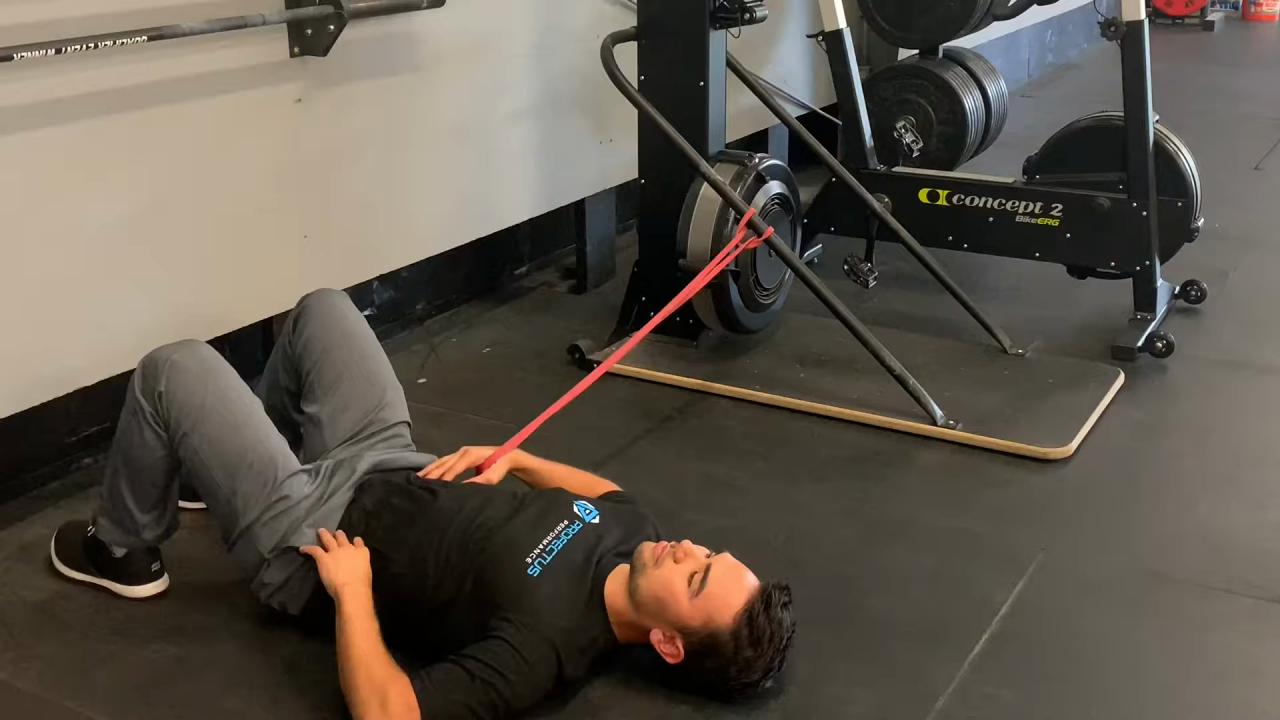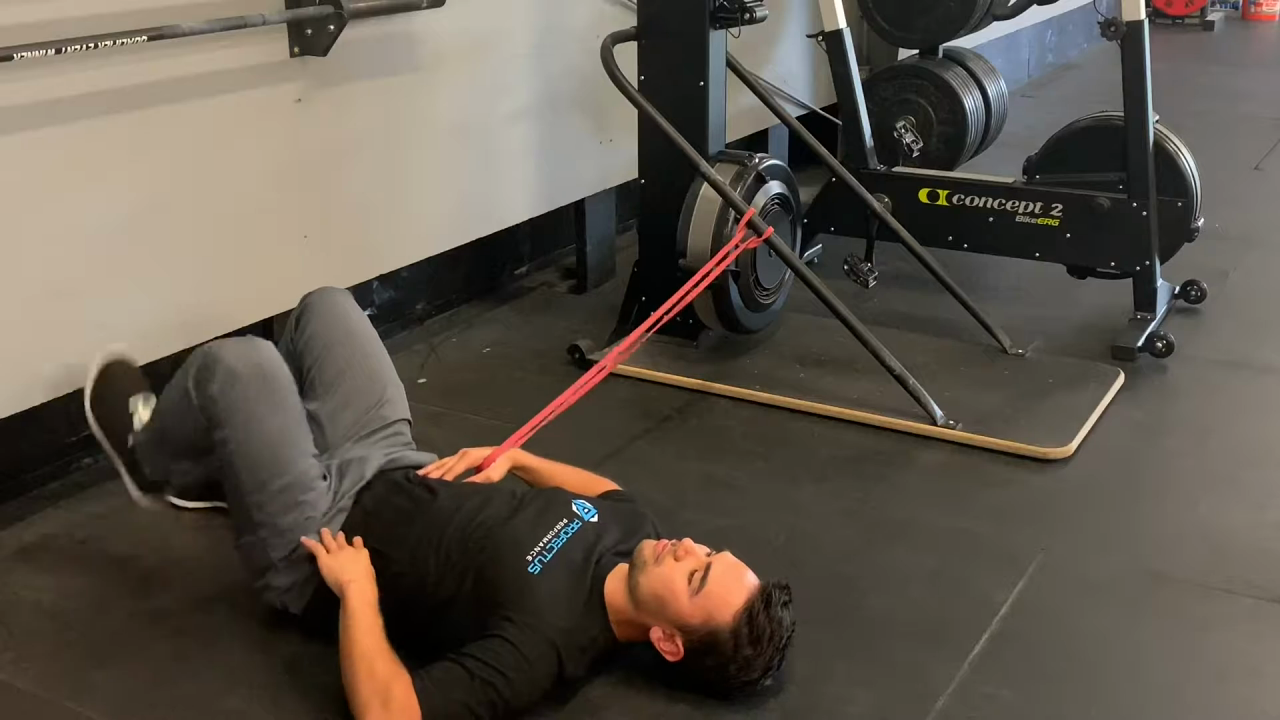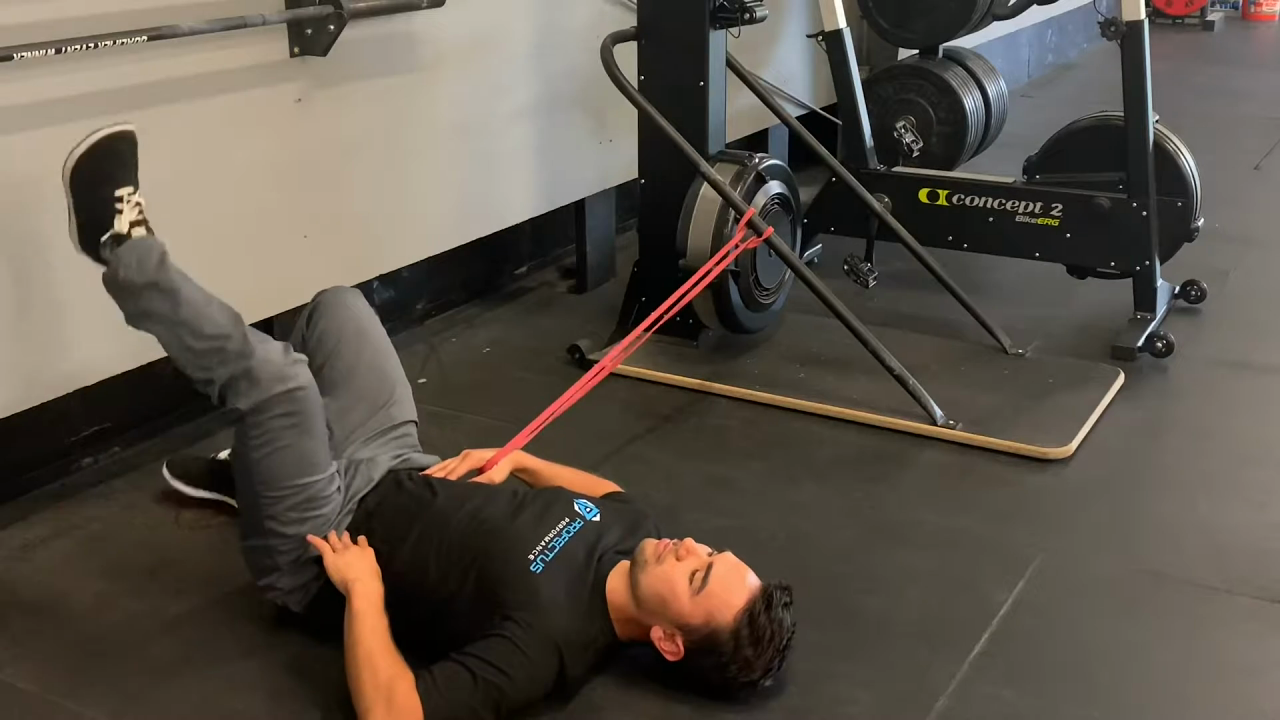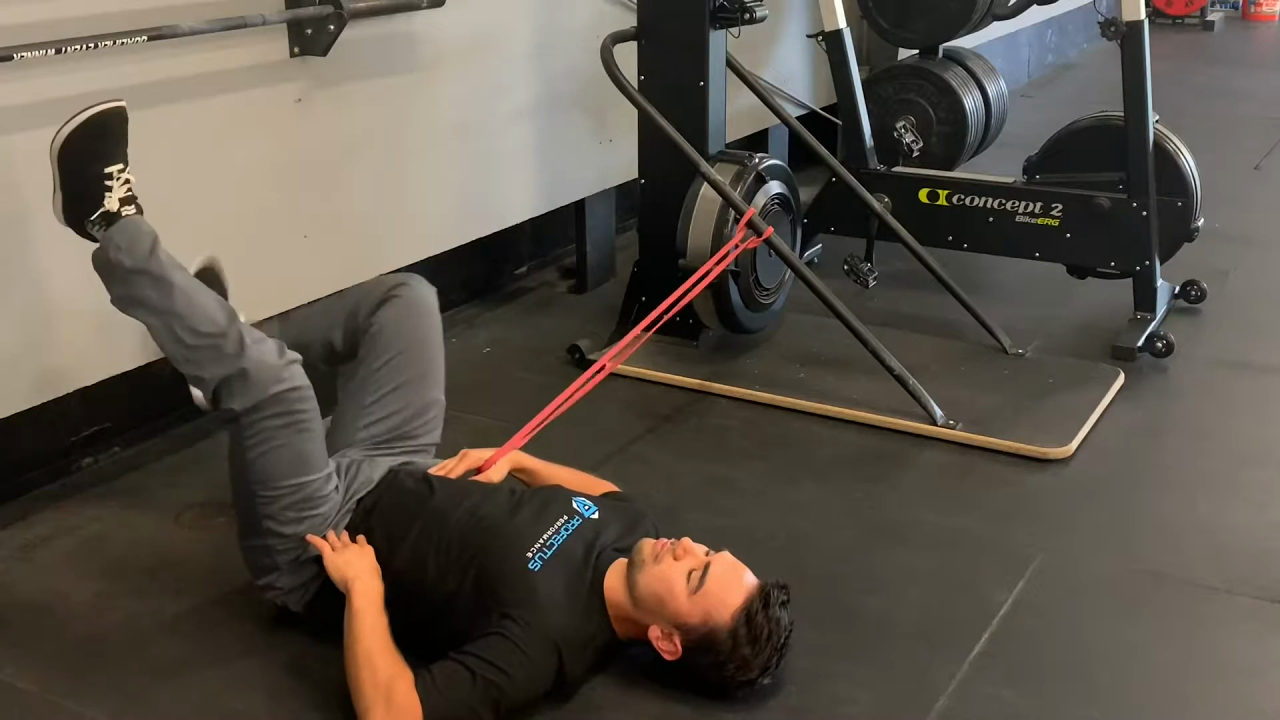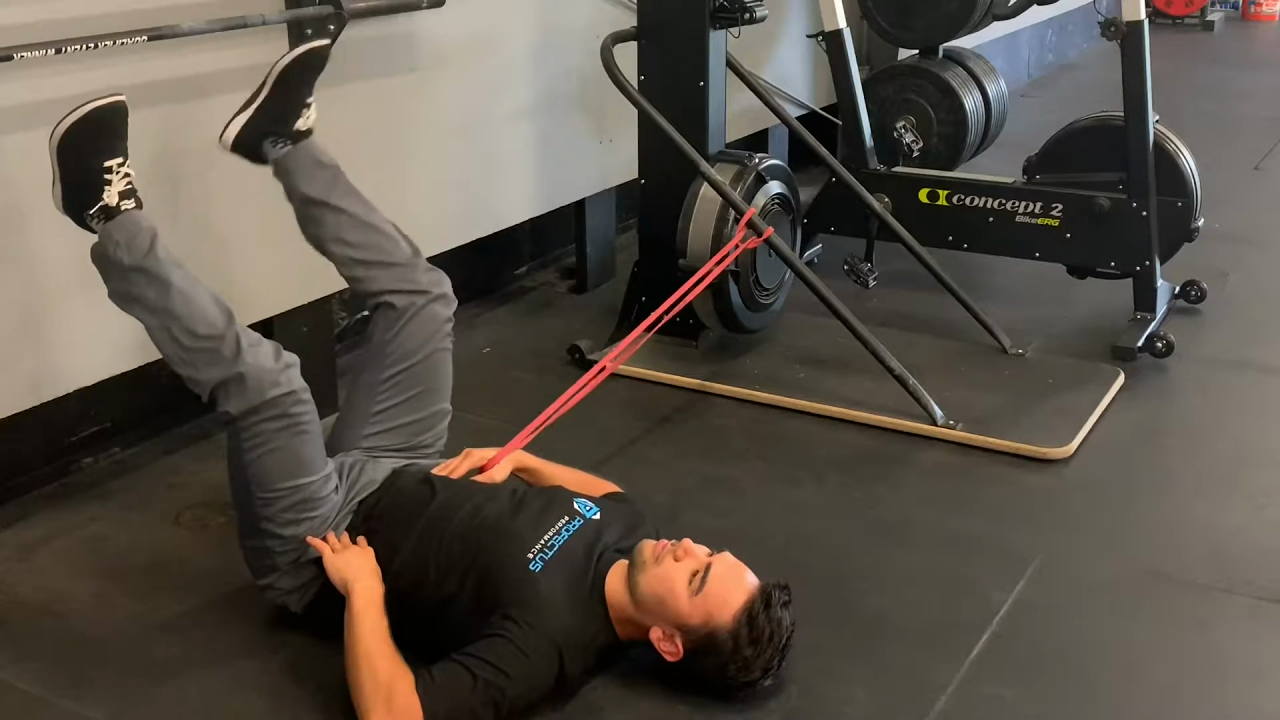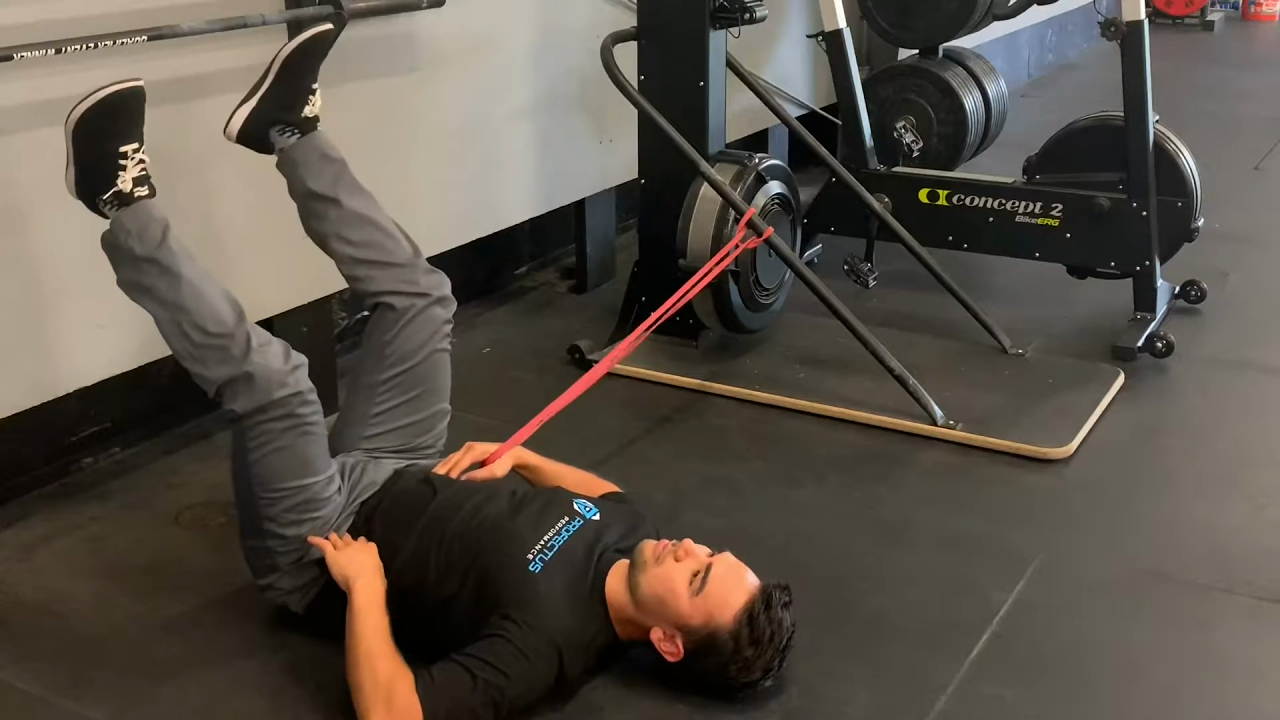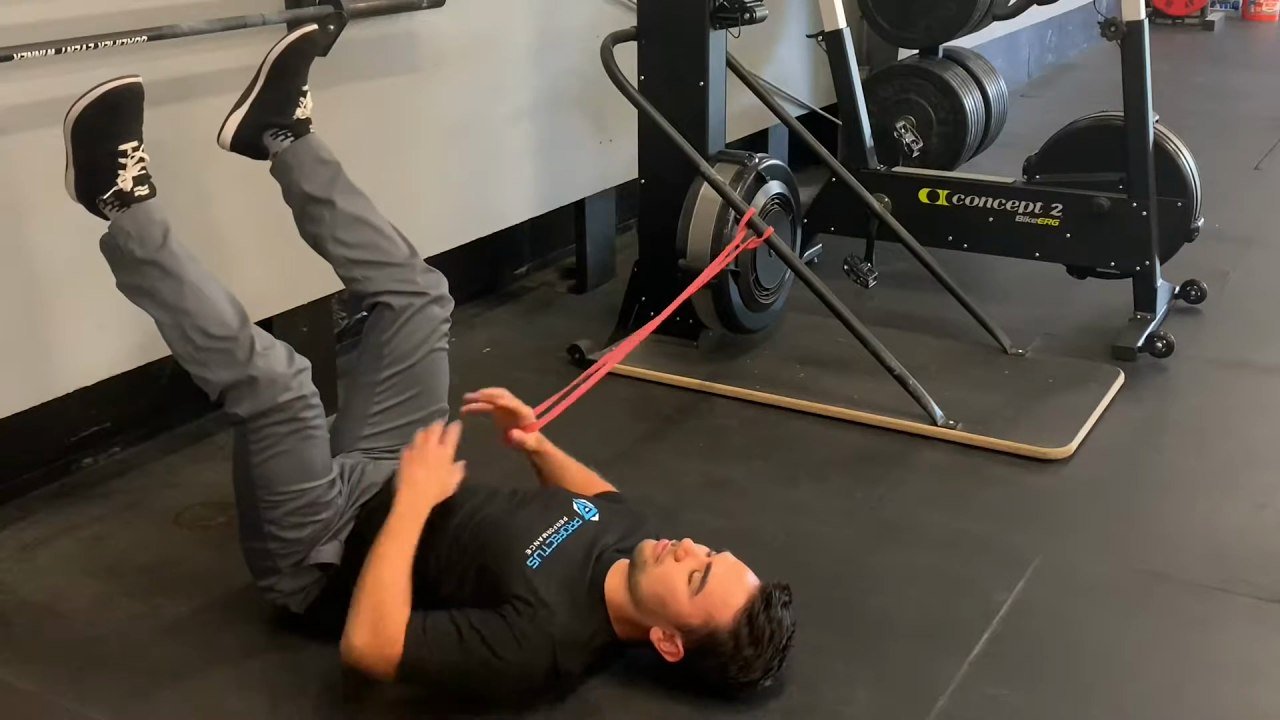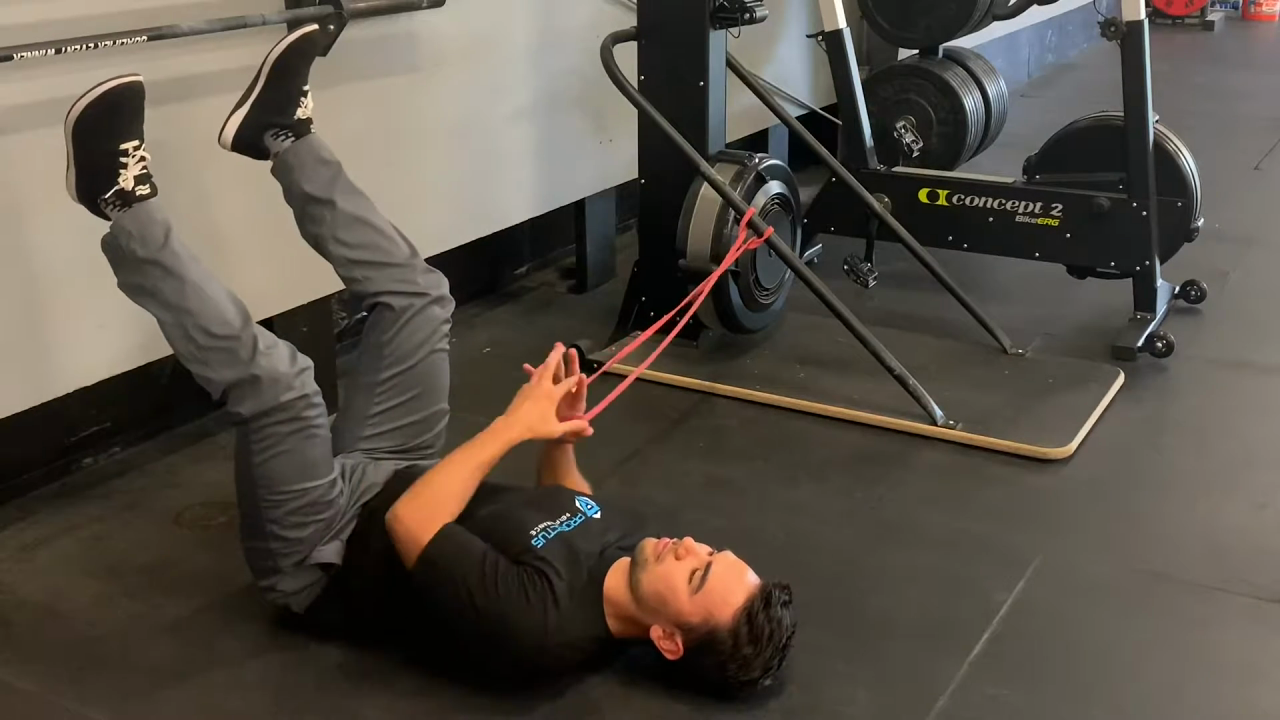
dt=0.3s
person 1, frame 1
left shoulder: (544, 640)
right shoulder: (628, 536)
right elbow: (599, 485)
left wrist: (352, 590)
right wrist: (510, 458)
left hip: (309, 538)
right hip: (390, 474)
left knee: (176, 372)
right knee: (322, 308)
left ankle: (123, 547)
right ankle: (266, 435)
person 1, frame 2
left shoulder: (546, 639)
right shoulder: (629, 534)
right elbow: (601, 485)
left wrist: (356, 588)
right wrist: (514, 459)
left hip: (317, 543)
right hip: (392, 473)
left knee: (237, 365)
right knee: (325, 308)
left ankle: (153, 456)
right ankle: (232, 461)
person 1, frame 3
left shoulder: (550, 639)
right shoulder: (630, 535)
right elbow: (598, 490)
left wrist: (362, 588)
right wrist: (515, 461)
left hip: (322, 549)
right hip: (394, 478)
left knee: (271, 372)
right knee: (334, 308)
left ankle: (124, 246)
right ankle: (244, 470)
person 1, frame 4
left shoulder: (547, 640)
right shoulder: (629, 534)
right elbow: (603, 489)
left wrist: (363, 586)
right wrist: (515, 461)
left hip: (318, 549)
right hip: (392, 479)
left knee: (270, 377)
right knee: (405, 298)
left ankle: (114, 227)
right ankle: (233, 356)
person 1, frame 5
left shoulder: (551, 638)
right shoulder: (627, 539)
right elbow: (605, 490)
left wrist: (363, 588)
right wrist: (518, 460)
left hip: (320, 544)
right hip: (391, 480)
left knee: (262, 375)
right knee: (420, 293)
left ankle: (113, 219)
right ankle: (282, 139)
person 1, frame 6
left shoulder: (550, 639)
right shoulder: (627, 535)
right elbow: (602, 488)
left wrist: (365, 583)
right wrist: (521, 457)
left hip: (320, 545)
right hip: (392, 480)
left knee: (269, 373)
right knee: (419, 294)
left ankle: (126, 204)
right ankle: (288, 131)
person 1, frame 7
left shoulder: (546, 639)
right shoulder: (626, 537)
left elbow: (368, 646)
right elbow: (590, 490)
left wrist: (415, 499)
right wrist: (537, 442)
left hip: (324, 556)
right hip: (381, 481)
left knee: (271, 376)
right knee: (416, 292)
left ankle: (125, 205)
right ankle: (281, 133)
person 1, frame 8
left shoulder: (543, 625)
right shoulder: (624, 542)
left elbow: (408, 526)
left wrist: (513, 426)
right wrist: (559, 436)
left hip: (321, 555)
right hip: (382, 476)
left knee: (273, 374)
right knee: (416, 295)
left ankle: (126, 204)
right ankle: (283, 136)
